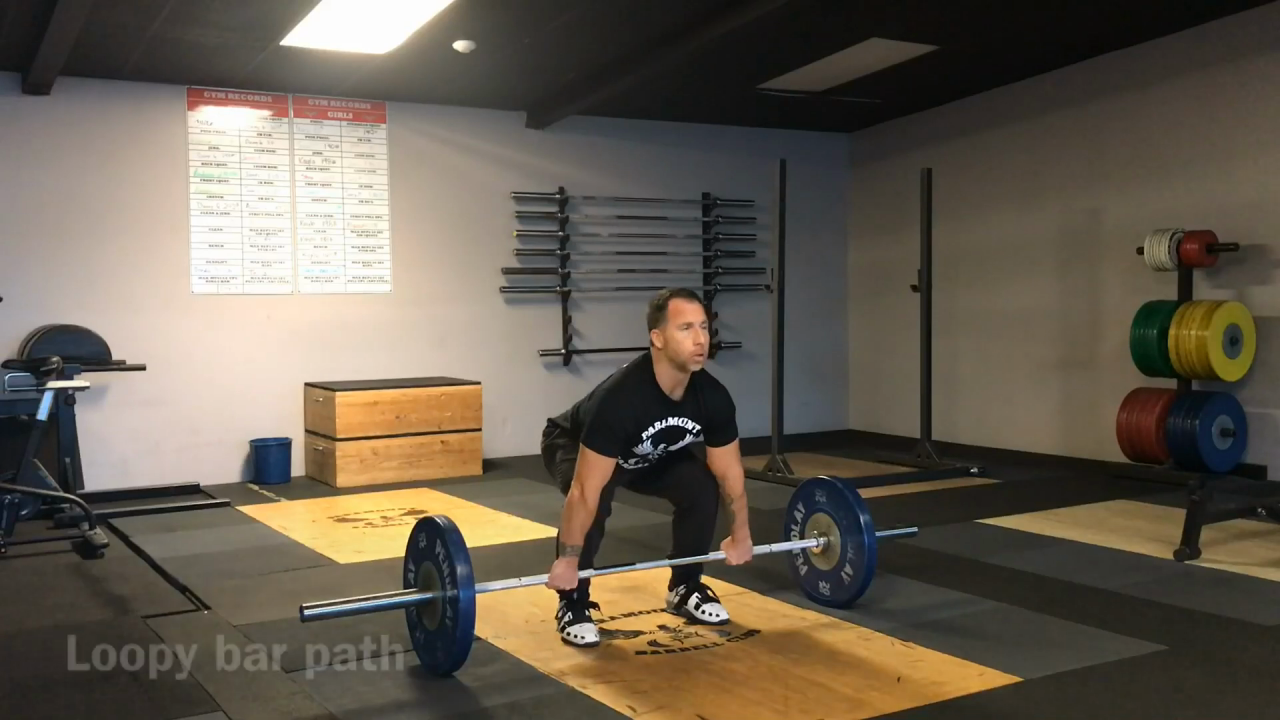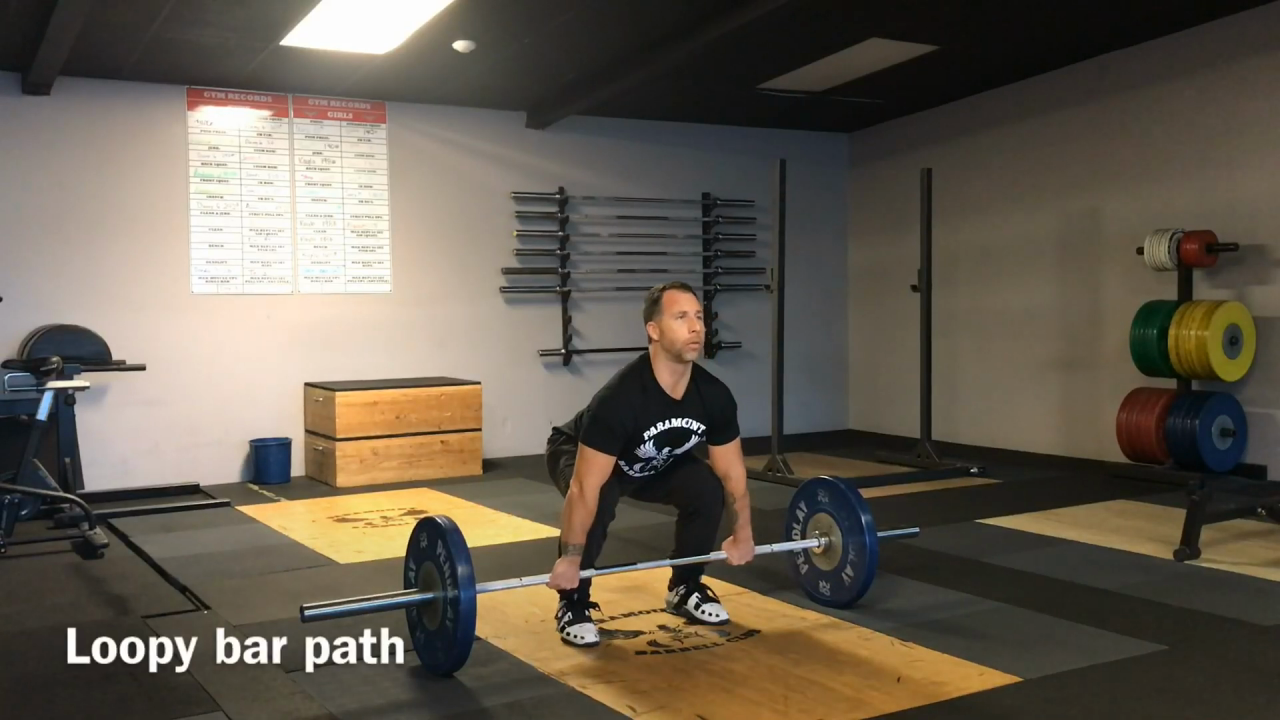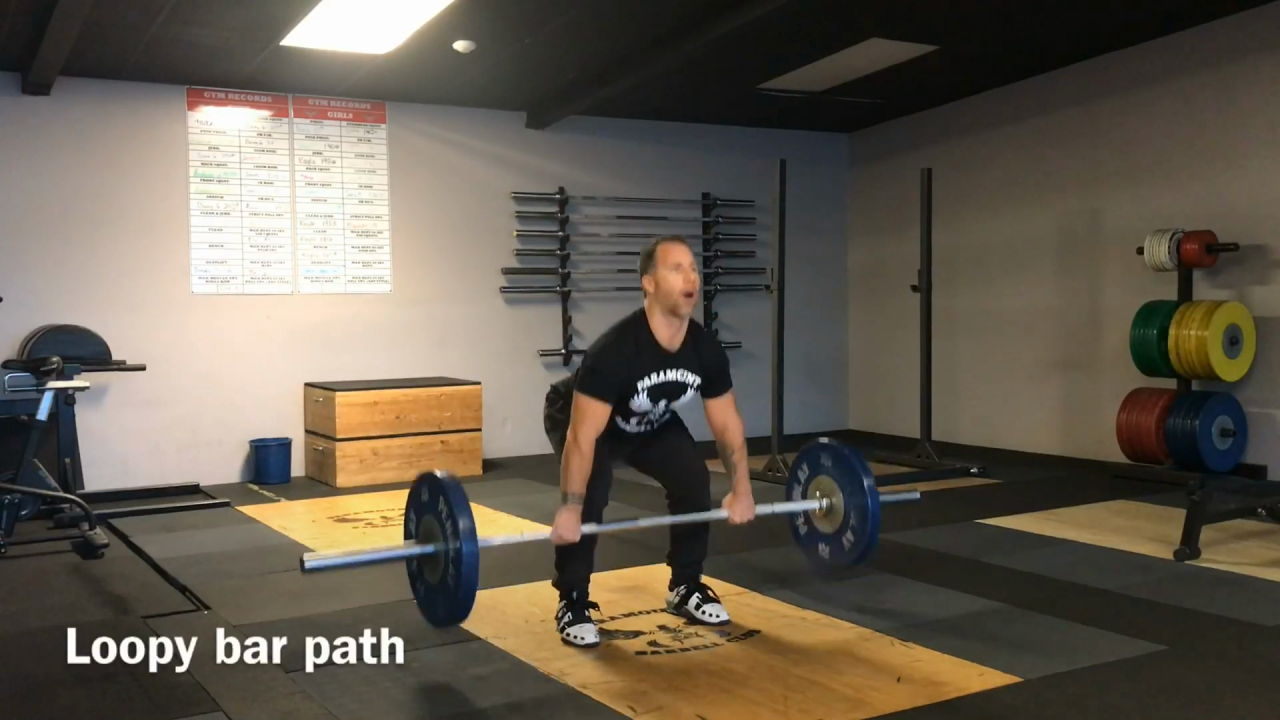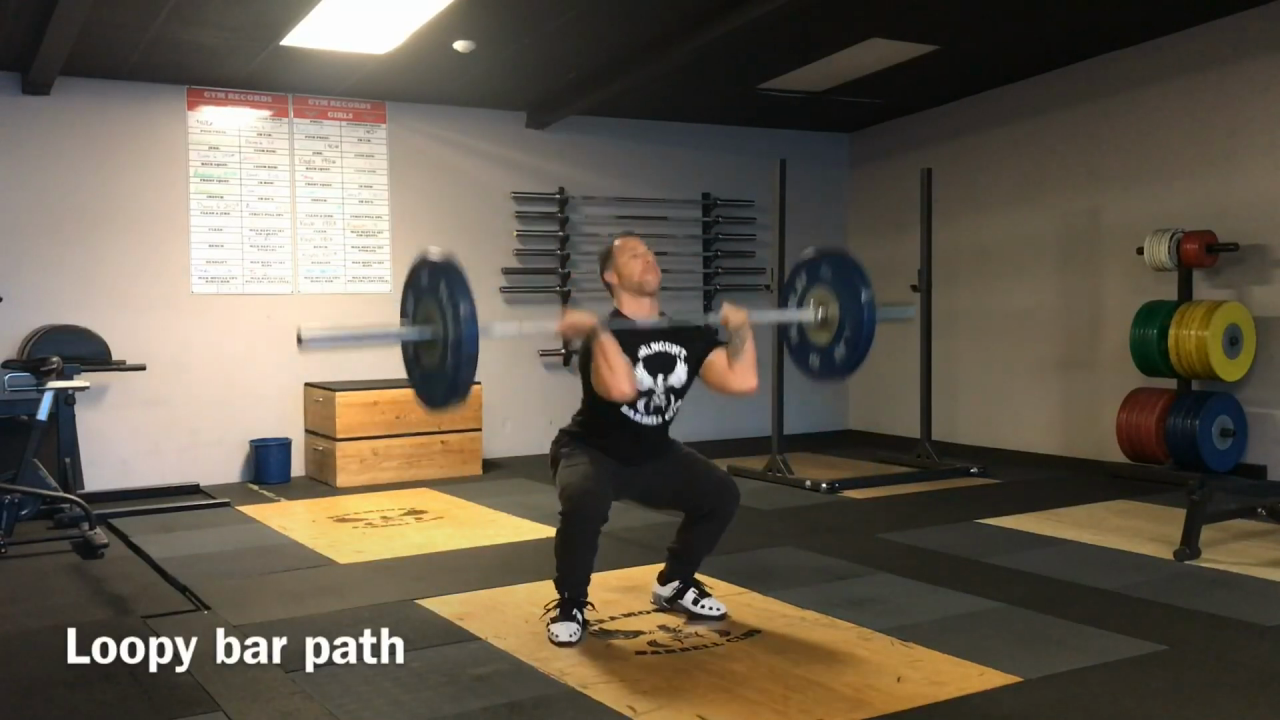
dt=1s
person 1, frame 1
left shoulder: (713, 396)
right shoulder: (621, 397)
left elbow: (730, 474)
right elbow: (585, 491)
left wrist: (740, 537)
right wrist: (567, 560)
right hip: (572, 443)
left knee: (701, 487)
right knee: (595, 503)
left ankle: (685, 588)
right ankle: (573, 604)
person 1, frame 2
left shoulder: (714, 395)
right shoulder: (620, 398)
left elbow: (732, 472)
right elbow: (585, 489)
left wrist: (742, 536)
right wrist: (569, 560)
left hip: (654, 462)
right hip: (577, 453)
left knee: (707, 490)
right knee: (598, 504)
left ankle: (685, 589)
right ankle: (573, 604)
person 1, frame 3
left shoulder: (706, 350)
right shoulder: (615, 350)
left elbow: (727, 424)
right elbow: (583, 437)
left wrist: (741, 491)
right wrist: (569, 511)
left hip: (650, 422)
right hip: (577, 415)
left knee: (692, 479)
right knee: (591, 490)
left ankle: (686, 588)
right ankle: (572, 604)
person 1, frame 4
left shoulder: (686, 336)
right shoulder: (607, 333)
left elbow: (743, 380)
right elbow: (620, 388)
left wrist: (737, 326)
right wrist: (595, 329)
left hip: (652, 454)
right hip: (590, 451)
left knee: (721, 493)
right knee: (586, 500)
left ankle: (674, 582)
right ankle: (569, 603)
